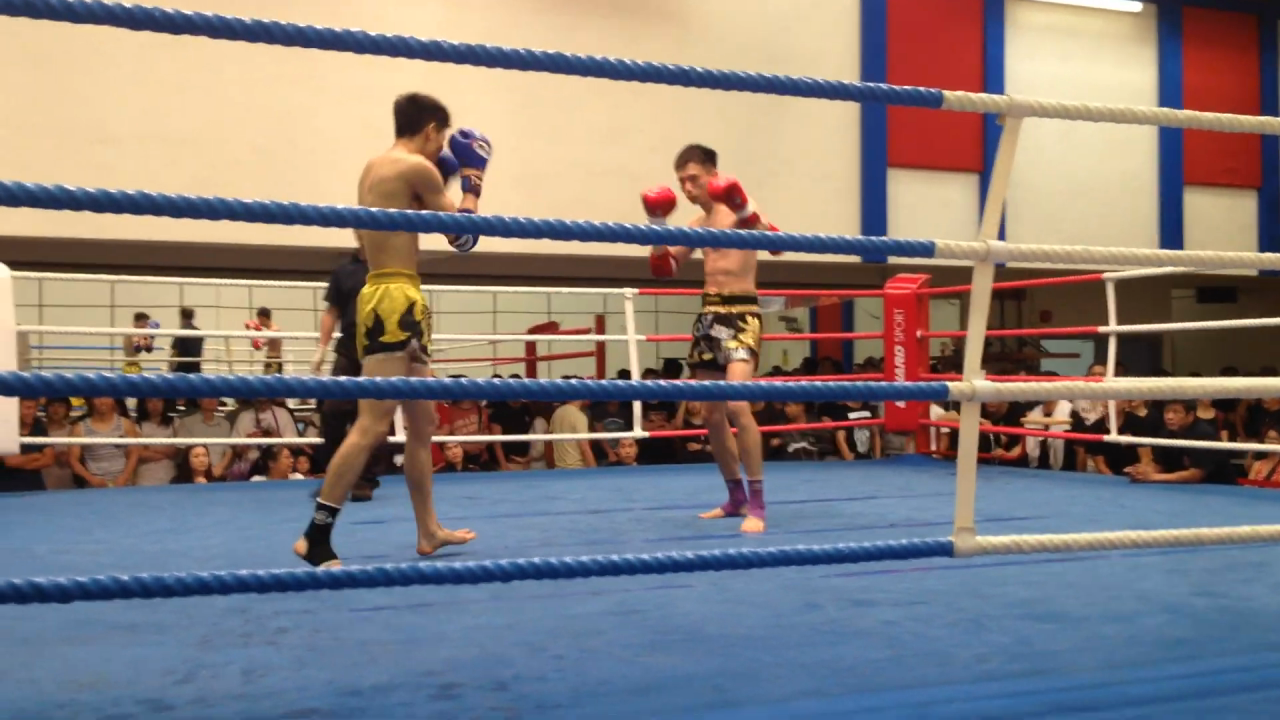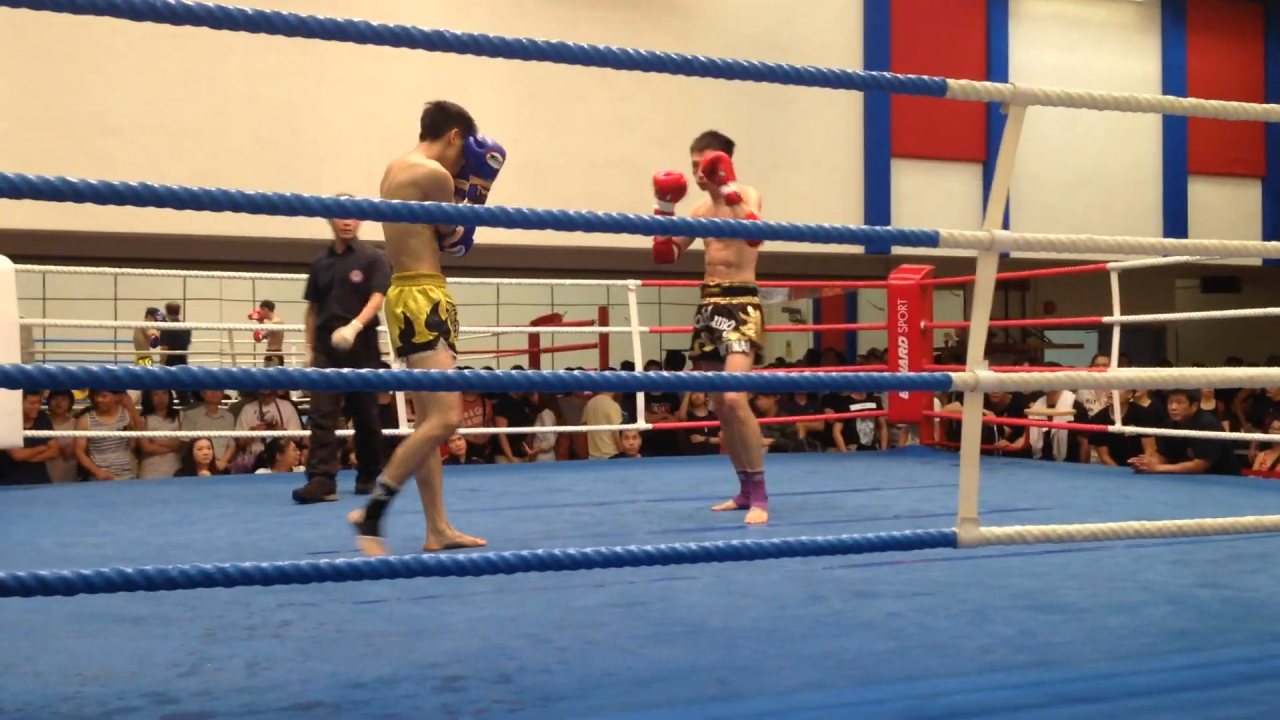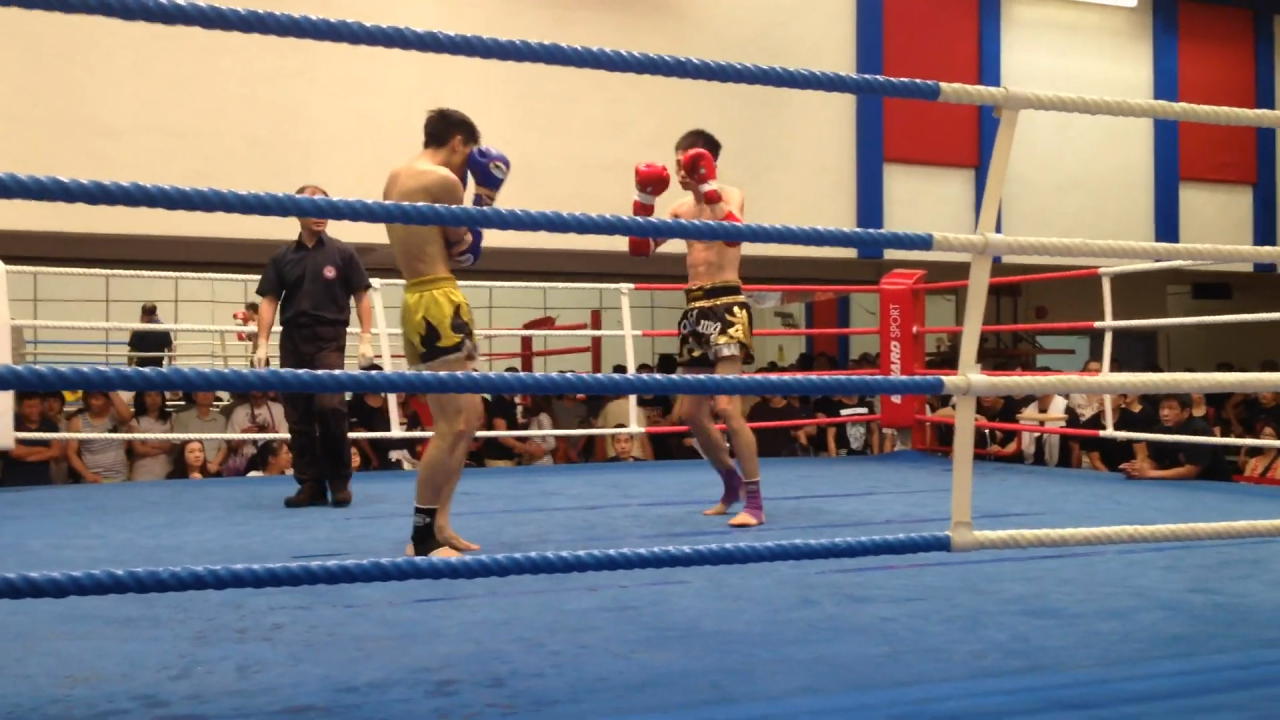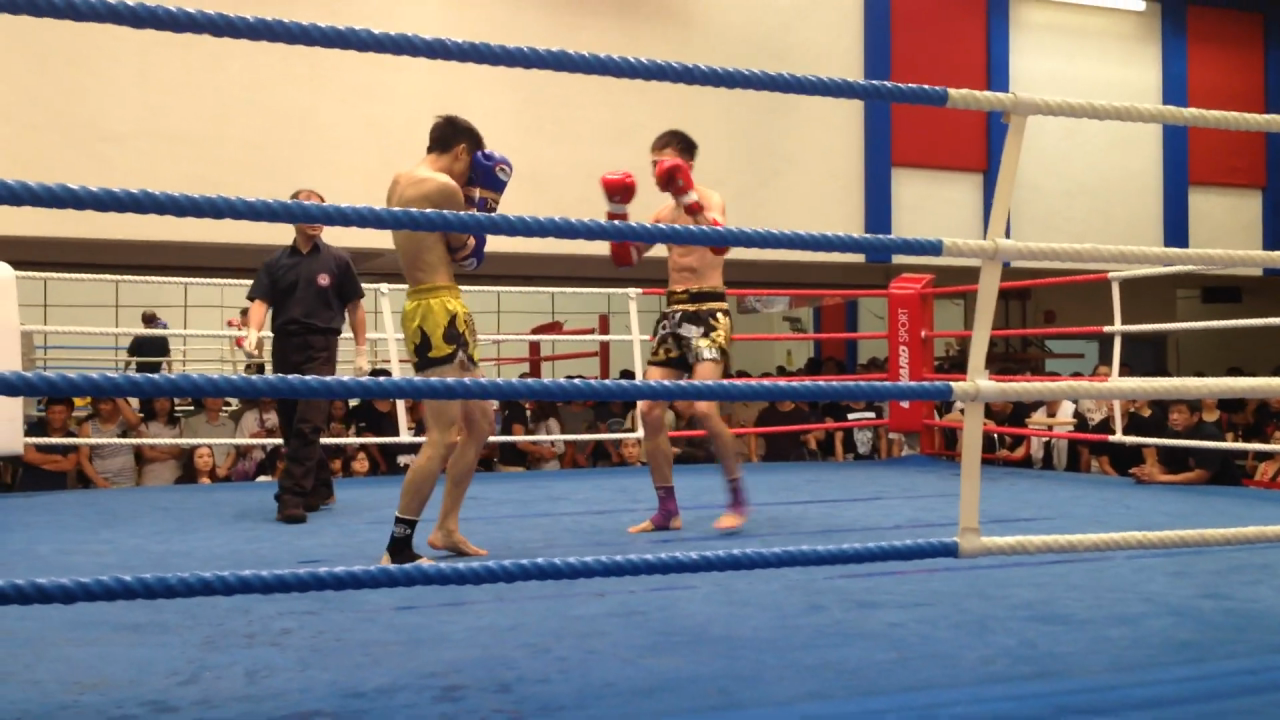
dt=0.3s
person 1, frame 1
left shoulder: (376, 167)
right shoulder: (416, 167)
right elbow: (462, 233)
left wrist: (440, 180)
right wrist: (473, 172)
left hip: (390, 300)
right hip: (394, 300)
left knee: (423, 423)
right knee: (372, 427)
left ankle: (429, 531)
right ankle: (315, 537)
person 1, frame 2
left shoulder: (398, 169)
right shoulder: (432, 173)
right elbow: (456, 243)
left wrist: (457, 182)
right wrist: (478, 184)
left hip: (415, 300)
right hip: (422, 300)
left knee: (432, 420)
right knee: (445, 419)
left ankle: (437, 527)
right ankle: (373, 511)
person 1, frame 3
left shoulder: (397, 178)
right shoulder: (443, 180)
right elbow: (464, 251)
right wrist: (484, 193)
left hip: (418, 302)
right hip: (438, 302)
left knee: (468, 418)
right knee: (451, 427)
left ankle: (438, 526)
right ankle: (422, 536)
person 1, frame 4
left shoulder: (400, 183)
right shoulder: (444, 188)
right elbow: (468, 254)
left wrist: (469, 193)
right wrist: (489, 196)
left hip: (431, 312)
right hip: (437, 313)
left knee: (480, 421)
right knee: (442, 438)
left ankle: (447, 526)
right ankle: (399, 547)
person 2, frame 1
left shoulder: (739, 210)
right shoulder: (697, 225)
right elbow: (663, 270)
left wrist: (744, 210)
right wrist: (657, 223)
left hip: (740, 313)
right hip: (708, 316)
left knee: (736, 405)
right knee: (712, 415)
left ankle: (756, 504)
right ankle: (736, 498)
person 2, frame 2
left shoulder: (746, 195)
right shoulder: (701, 209)
left elbow: (756, 234)
right elbow: (666, 256)
left wrist: (730, 186)
right wrist: (666, 206)
left hip: (740, 303)
right hip: (709, 304)
left knee: (734, 399)
right knee: (720, 406)
left ankle: (759, 495)
right ankle: (747, 490)
person 2, frame 3
left shoulder: (729, 194)
right shoulder: (681, 209)
left elbow: (732, 236)
right elbow: (640, 248)
left wrist: (708, 185)
right wrist: (645, 198)
left hip: (726, 305)
right hip: (694, 309)
left knee: (726, 408)
right knee: (692, 413)
left ankle: (754, 503)
right ankle: (732, 485)
person 2, frame 4
left shoulder: (707, 198)
right shoulder: (663, 214)
left elbow: (719, 245)
right elbow: (623, 259)
left wrist: (687, 195)
right wrist: (617, 209)
left hip: (709, 311)
right hip: (674, 314)
left knee: (703, 409)
right knee: (650, 412)
left ankle: (737, 497)
right ankle: (667, 509)
person 3, frame 1
right shoulder: (343, 270)
right elbow: (332, 311)
right wrist: (321, 348)
right hip: (348, 348)
right knee: (332, 410)
left ankle: (367, 478)
person 3, frame 2
left shoulder: (373, 257)
right shoulder: (320, 264)
left elbow: (376, 299)
right elbow: (313, 308)
left wrist: (354, 326)
right wrist: (312, 349)
left hip: (361, 346)
right hip: (326, 347)
left knee: (366, 415)
right knee: (321, 414)
left ankle: (368, 475)
right ankle: (321, 480)
person 3, frame 3
left shoulder: (343, 253)
right shoulder: (283, 258)
left elbow: (361, 297)
right elbow: (270, 300)
left wrist: (366, 340)
right wrist: (262, 342)
left hip: (329, 339)
right hip: (292, 342)
left knee: (330, 407)
right knee: (298, 418)
left ankle: (339, 477)
right ankle: (311, 484)
person 3, frame 4
left shoulder: (337, 260)
right shoulder: (276, 263)
left elbow: (354, 307)
right elbow: (260, 302)
left wrist: (361, 350)
right wrist: (252, 333)
left hip: (320, 349)
right hip: (284, 348)
left knee: (307, 424)
right knee: (292, 424)
left ankle: (294, 496)
right ankle: (319, 487)
